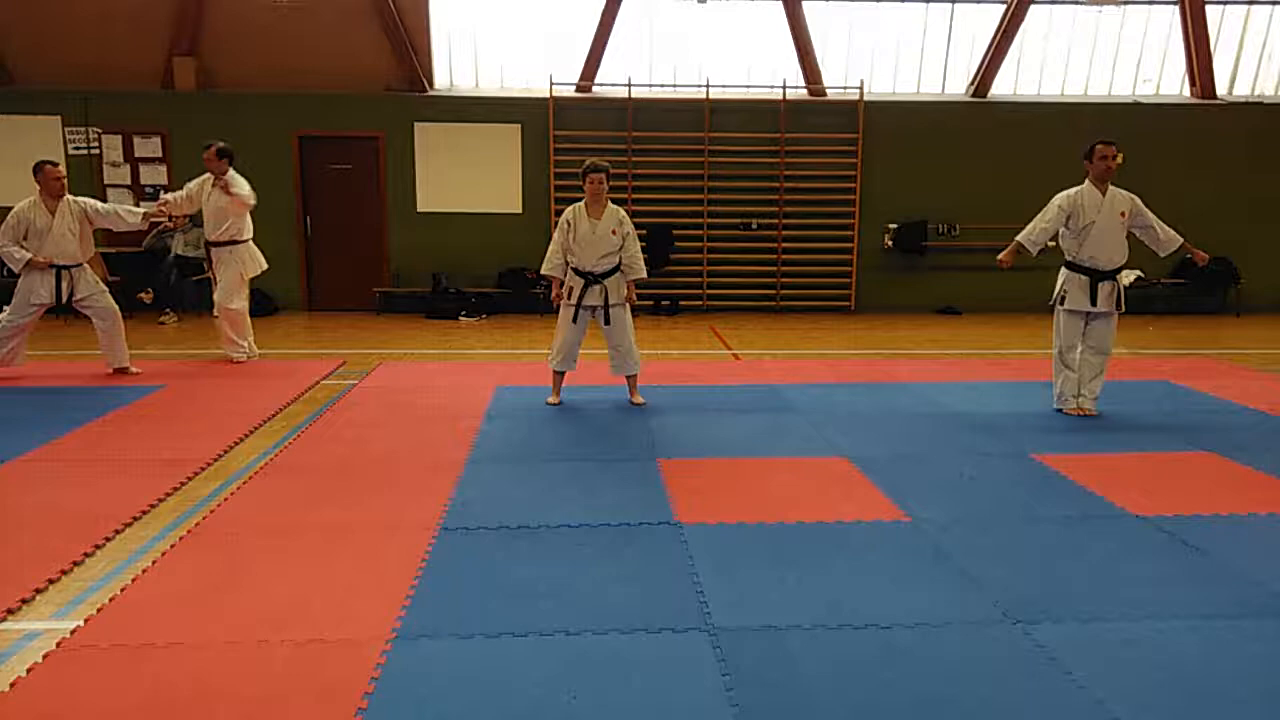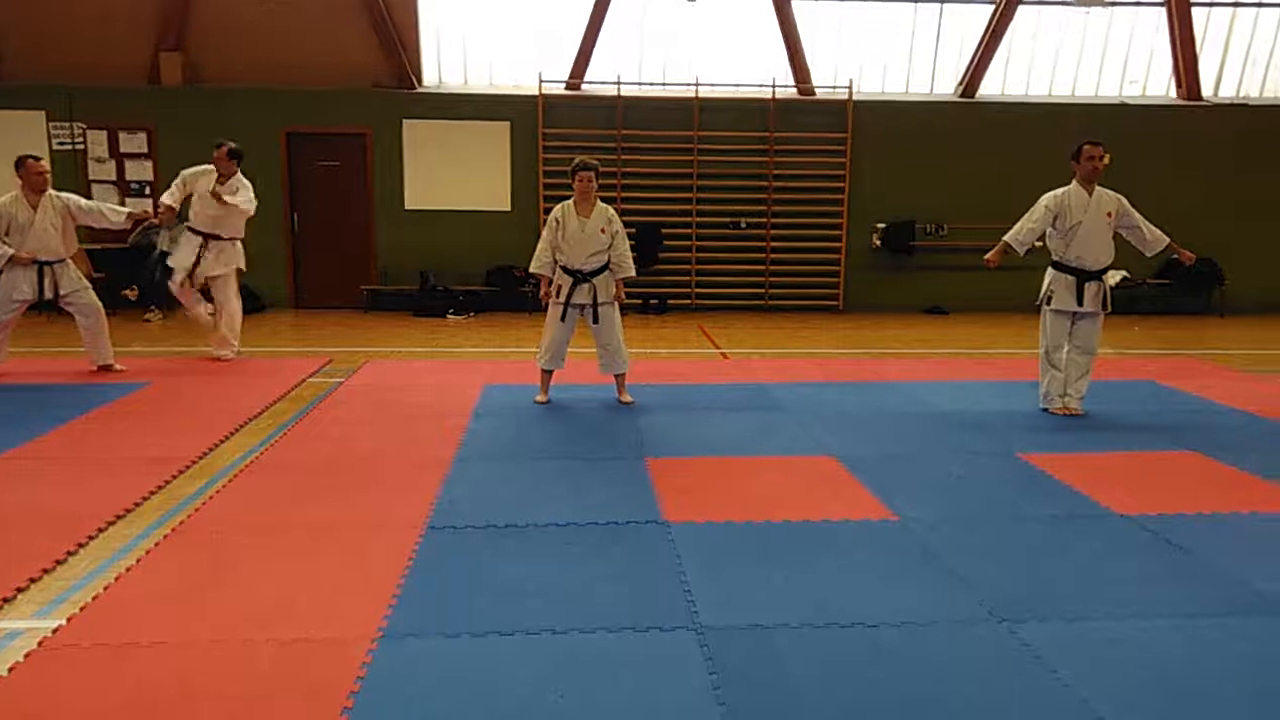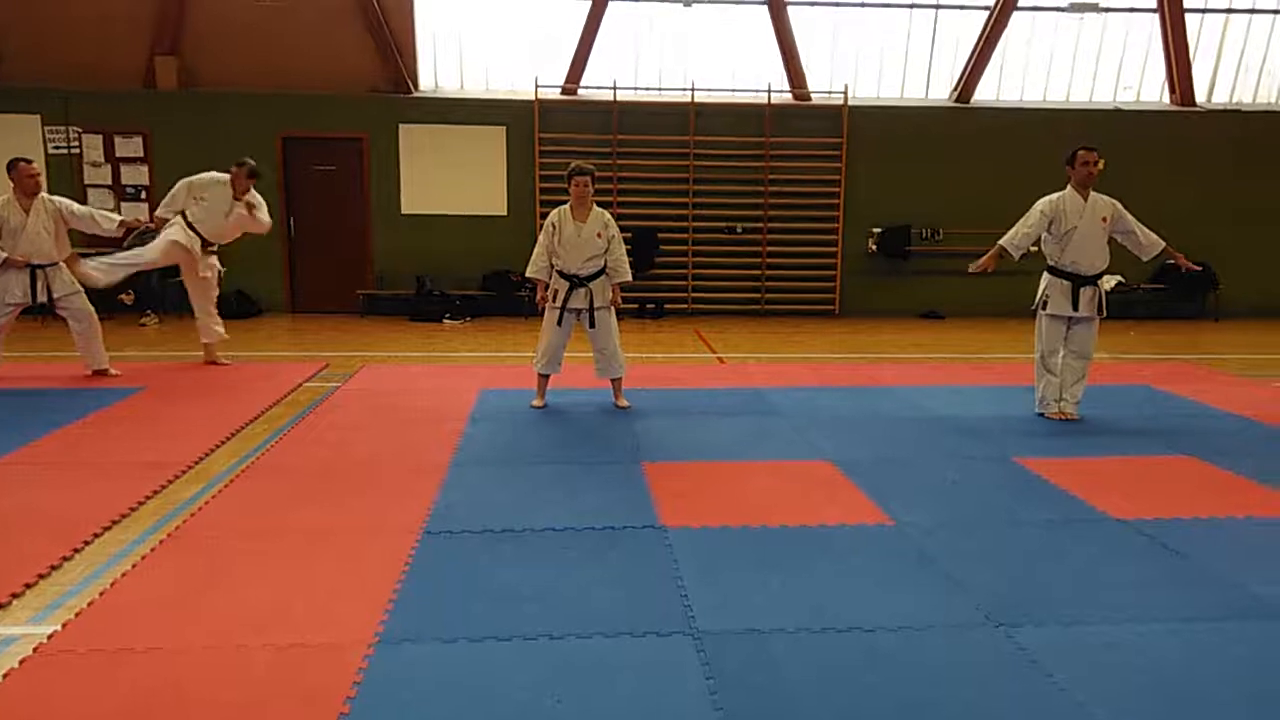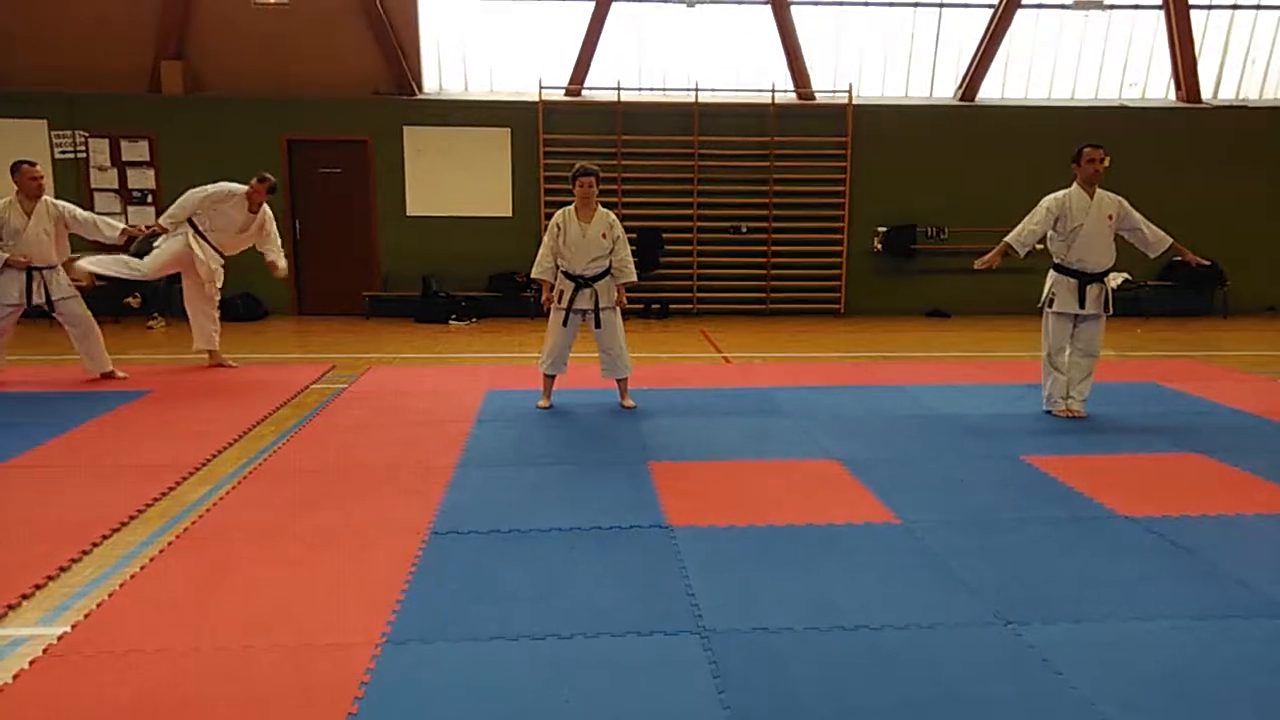
dt=0.2s
person 1, frame 1
left shoulder: (1127, 202)
right shoulder: (1070, 199)
left elbow: (1156, 229)
right elbow: (1042, 226)
left wrist: (1193, 252)
right wrist: (1010, 251)
left hip: (1107, 285)
right hip: (1076, 282)
left knee: (1099, 347)
right knee: (1067, 345)
left ankle: (1086, 399)
right ankle: (1067, 399)
person 1, frame 2
left shoulder: (1114, 202)
right shoulder: (1057, 200)
left elbow: (1143, 230)
right elbow: (1029, 226)
left wrist: (1179, 252)
right wrist: (998, 252)
left hip: (1094, 286)
right hip: (1062, 282)
left knee: (1084, 347)
right knee: (1053, 345)
left ankle: (1072, 398)
right ankle: (1052, 399)
person 1, frame 3
left shoulder: (1109, 207)
right shoulder: (1052, 204)
left elbow: (1139, 235)
right elbow: (1024, 231)
left wrist: (1176, 256)
right wrist: (992, 256)
left hip: (1090, 290)
right hip: (1058, 286)
left knee: (1080, 352)
right knee: (1049, 350)
left ankle: (1068, 403)
right ankle: (1049, 403)
person 1, frame 4
left shoulder: (1115, 204)
right shoulder: (1058, 202)
left elbow: (1146, 231)
right elbow: (1029, 228)
left wrist: (1184, 252)
right wrist: (997, 253)
left hip: (1096, 287)
right hip: (1064, 285)
left knee: (1087, 349)
right knee: (1056, 347)
left ankle: (1075, 400)
right ankle: (1056, 401)
person 2, frame 1
left shoulder: (619, 217)
right shoulder: (571, 216)
left elbow: (630, 253)
right elbow: (558, 251)
left wrist: (631, 288)
right wrist: (555, 286)
left hip: (611, 287)
right hip: (577, 286)
left knee: (623, 341)
right knee: (565, 340)
left ankle: (633, 391)
right ankle: (556, 391)
person 2, frame 2
left shoulder: (608, 215)
right shoulder: (559, 214)
left elbow: (620, 252)
right elbow: (547, 250)
left wrist: (620, 286)
right wrist: (544, 284)
left hip: (600, 285)
right hip: (566, 284)
left knee: (612, 340)
right knee: (554, 339)
left ankle: (621, 390)
right ankle: (544, 390)
person 2, frame 3
left shoulder: (604, 220)
right shoulder: (556, 218)
left elbow: (616, 256)
right elbow: (543, 254)
left wrist: (616, 291)
right wrist: (540, 289)
left hip: (596, 290)
right hip: (563, 289)
left knee: (608, 344)
right knee: (550, 343)
left ankle: (618, 395)
right ankle: (540, 395)
person 2, frame 4
left shoulder: (609, 220)
right shoulder: (560, 219)
left elbow: (621, 257)
right elbow: (548, 255)
left wrist: (621, 291)
right wrist: (546, 289)
left hip: (602, 290)
right hip: (567, 290)
left knee: (614, 344)
right knee: (556, 344)
left ankle: (624, 395)
right ankle: (547, 395)
person 3, frame 1
left shoulder: (80, 206)
right shoulder: (24, 211)
left elbow: (111, 213)
left wrist: (145, 214)
right wrist: (28, 260)
left hip: (78, 276)
right hip: (41, 279)
left knee: (109, 313)
left ankle: (119, 363)
person 3, frame 2
left shoulder: (63, 202)
left elbow: (94, 210)
left wrist: (129, 214)
left hip: (60, 271)
right hip: (23, 274)
left knee: (92, 310)
left ankle: (104, 360)
person 3, frame 3
left shoulder: (55, 205)
left elbow: (87, 216)
left wrist: (122, 222)
left hip: (53, 275)
left knee: (84, 315)
left ankle: (99, 365)
person 3, frame 4
left shoulder: (57, 209)
left elbow: (89, 221)
left wrist: (123, 230)
left hip: (51, 278)
left knee: (81, 320)
left ankle: (104, 368)
person 4, frame 1
left shoulder: (237, 183)
right shoulder: (206, 181)
left elbow: (246, 202)
right elbow: (188, 198)
left wrist: (231, 193)
right wrist: (169, 201)
left hip: (234, 253)
right hip: (217, 253)
left knee: (228, 303)
right knee: (225, 304)
left ankle: (239, 350)
right ankle: (246, 347)
person 4, frame 2
left shoulder: (243, 186)
right shoulder: (204, 173)
left elbow: (246, 209)
right elbow: (182, 182)
left wrist: (224, 201)
right wrist: (169, 203)
left hip: (224, 247)
right hip: (195, 241)
left knee: (226, 301)
right knee: (180, 285)
left ankle: (227, 348)
right ankle: (205, 316)
person 4, frame 3
left shoulder: (256, 203)
right shoulder: (216, 181)
left elbow: (262, 226)
right elbow: (185, 186)
left wrist: (252, 213)
right wrist: (164, 214)
left hip: (204, 251)
right hip: (183, 234)
left knee: (206, 300)
right knee: (146, 257)
left ankle: (210, 351)
right ankle: (92, 270)
person 4, frame 4
left shoulder: (265, 217)
right shoulder: (225, 192)
left elbow: (272, 246)
right elbow: (195, 198)
left wrist: (277, 264)
right wrist: (167, 222)
left hip: (209, 256)
right hip: (189, 240)
left knee: (207, 304)
right knee: (148, 267)
left ankle: (213, 354)
right ankle: (88, 265)
